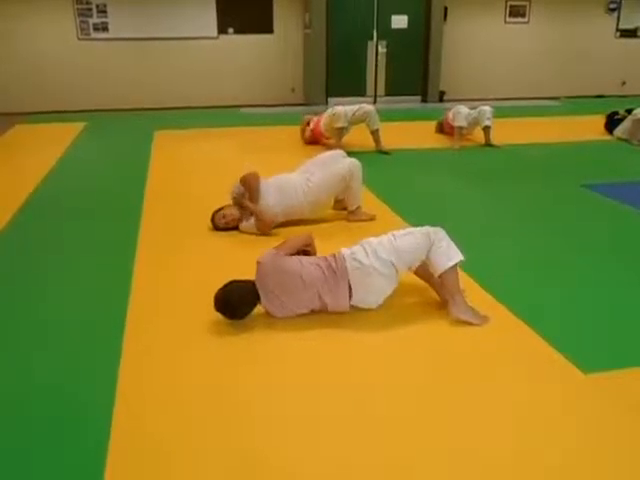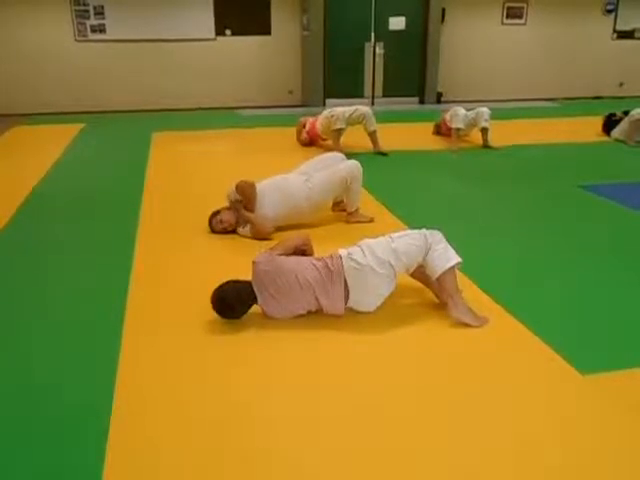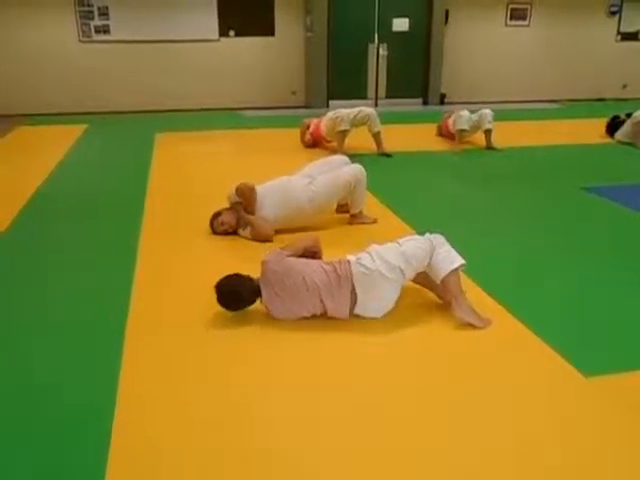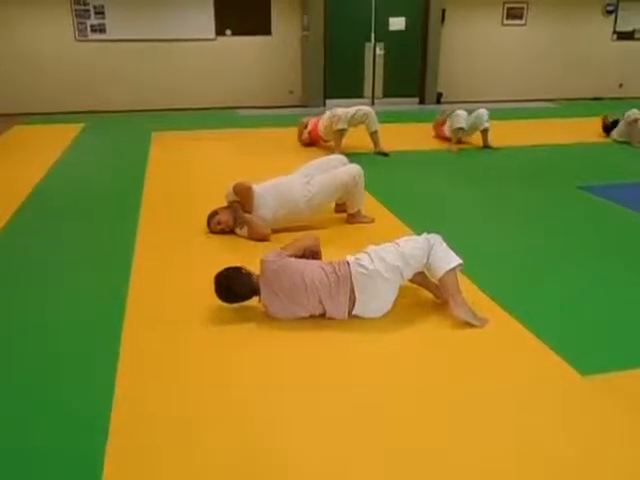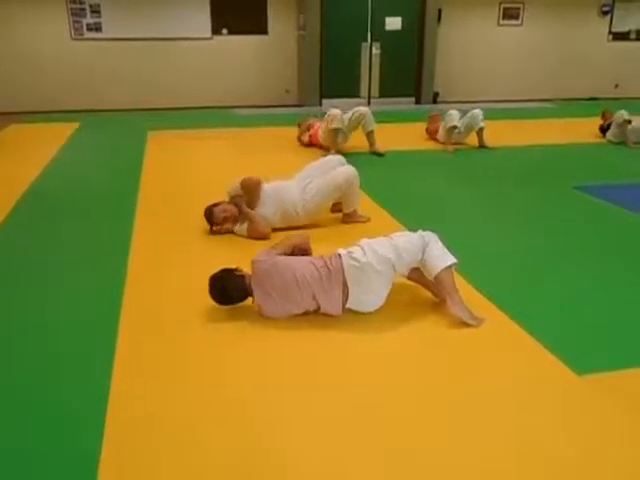
dt=0.3s
person 1, frame 1
left shoulder: (275, 310)
right shoulder: (267, 266)
right elbow: (306, 238)
left wrist: (308, 264)
left hip: (360, 295)
right hip: (358, 267)
left knee: (406, 246)
right knee: (434, 235)
left ankle: (443, 290)
right ankle: (457, 303)
person 1, frame 2
left shoulder: (272, 310)
right shoulder: (262, 267)
right elbow: (302, 239)
left hip: (358, 298)
right hip: (355, 267)
left knee: (405, 250)
right knee: (431, 238)
left ankle: (443, 292)
right ankle: (456, 303)
person 1, frame 3
left shoulder: (275, 311)
right shoulder: (272, 266)
right elbow: (312, 241)
left hip: (365, 305)
right hip: (362, 275)
left knee: (406, 260)
right knee: (434, 242)
left ankle: (446, 295)
right ankle: (459, 304)
person 1, frame 4
left shoulder: (273, 310)
right shoulder: (270, 265)
right elbow: (312, 240)
left hip: (363, 306)
right hip: (361, 276)
left knee: (403, 262)
right knee: (431, 242)
left ankle: (443, 295)
right ankle: (456, 301)
person 1, frame 5
left shoulder: (266, 310)
right shoulder: (262, 266)
right elbow: (302, 240)
left hip: (358, 299)
right hip: (354, 268)
left knee: (405, 254)
right knee: (425, 240)
left ankle: (441, 293)
right ankle: (453, 300)
person 2, frame 1
left shoulder: (238, 192)
right shoulder: (246, 224)
left elbow: (252, 176)
right elbow: (270, 221)
right wrist: (250, 206)
left hip: (299, 178)
right hip: (307, 195)
left knee: (339, 155)
right knee: (352, 165)
left ankle: (339, 201)
right ankle: (354, 212)
person 2, frame 2
left shoulder: (234, 197)
right shoulder: (244, 228)
left elbow: (246, 185)
right elbow: (267, 231)
right wrist: (247, 214)
left hip: (297, 179)
right hip: (307, 195)
left knee: (338, 158)
right knee: (353, 167)
left ankle: (338, 203)
right ankle: (353, 213)
person 2, frame 3
left shoulder: (235, 198)
right shoulder: (246, 229)
right elbow: (268, 234)
right wrist: (248, 216)
left hip: (299, 182)
right hip: (308, 198)
left knee: (342, 161)
right knee: (357, 172)
left ankle: (342, 205)
right ankle: (357, 215)
person 2, frame 4
left shoulder: (232, 197)
right shoulder: (243, 228)
right elbow: (265, 233)
right wrist: (245, 215)
left hip: (296, 181)
right hip: (306, 198)
left knee: (340, 160)
right knee: (355, 172)
left ankle: (341, 204)
right ankle: (354, 214)
person 2, frame 5
left shoulder: (234, 194)
right shoulder: (241, 226)
left elbow: (254, 182)
right elbow: (265, 232)
left wrist: (249, 205)
right wrist: (247, 211)
left hip: (297, 185)
right hip: (304, 205)
left knee: (337, 161)
right knee: (349, 173)
left ankle: (337, 203)
right ankle: (350, 214)
